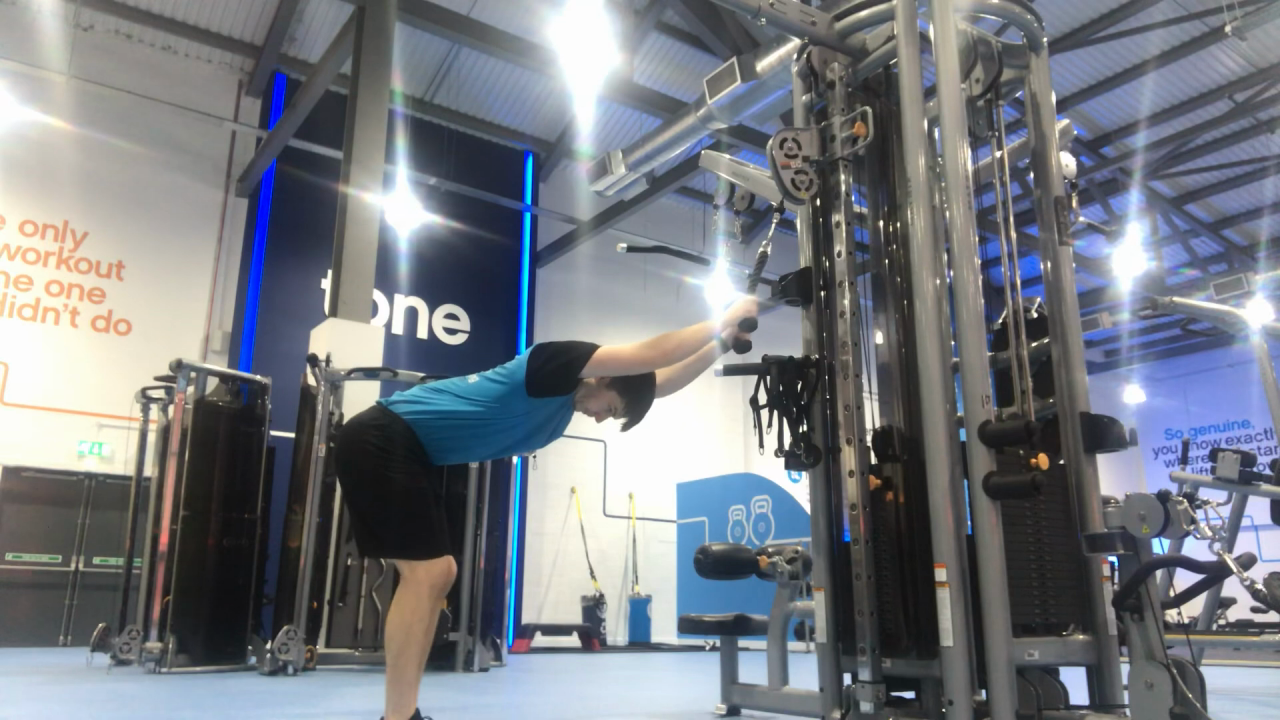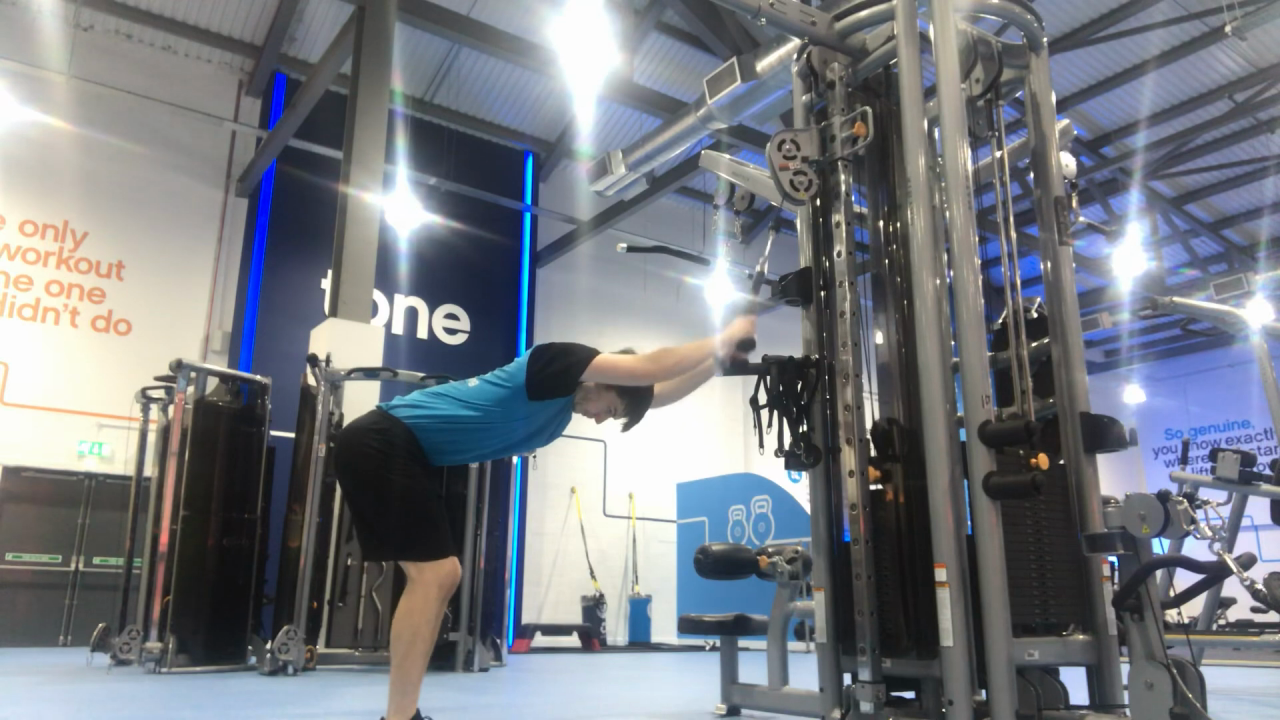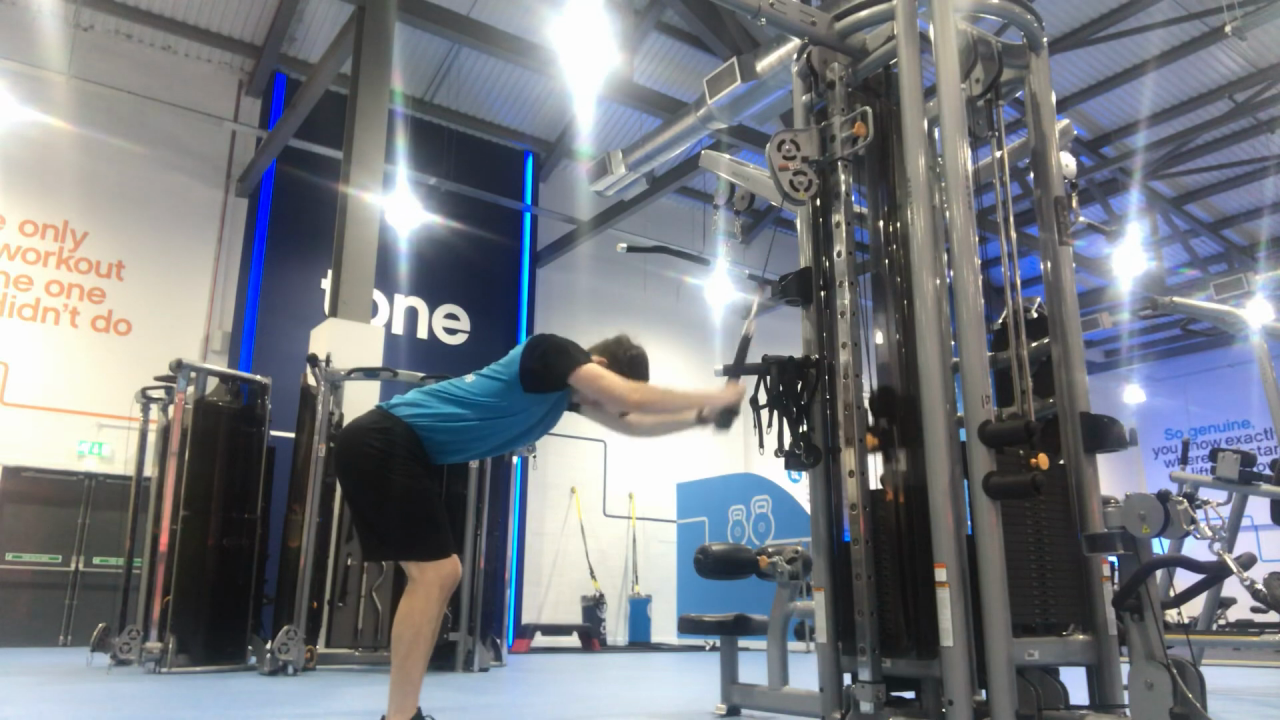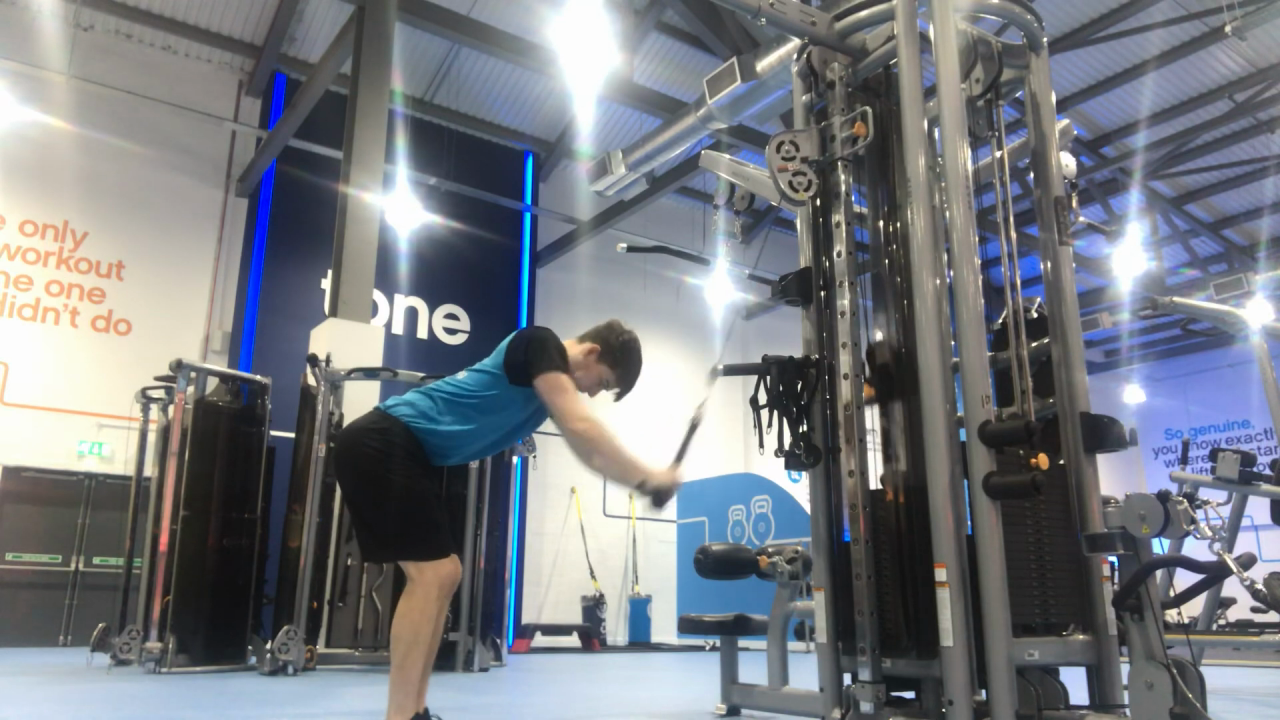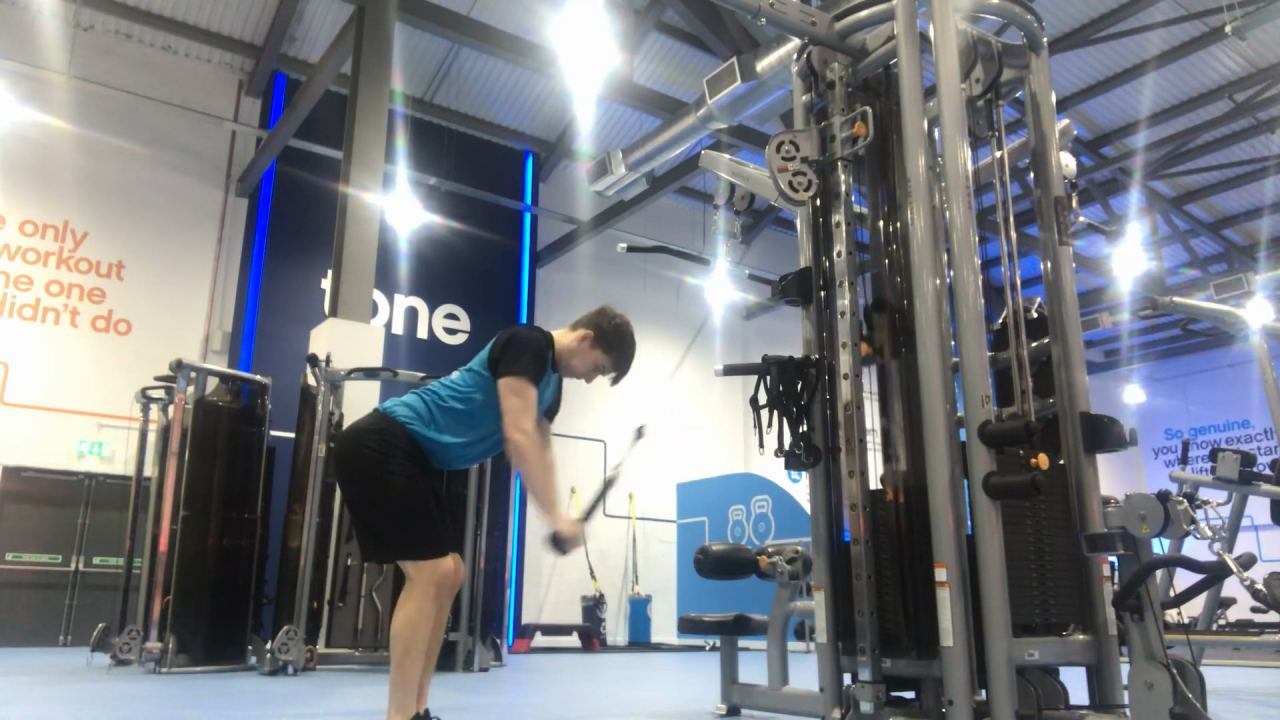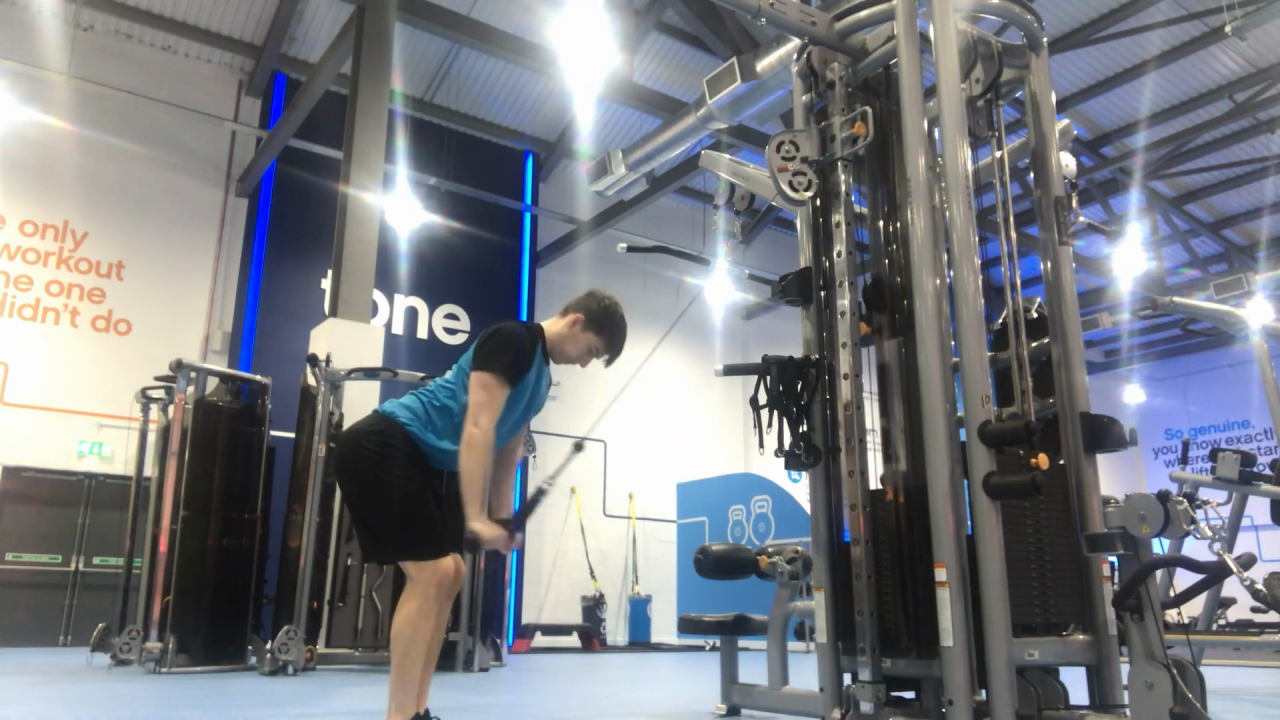
dt=0.2s
person 1, frame 1
left shoulder: (568, 389)
right shoulder: (559, 362)
left elbow: (658, 382)
right elbow: (653, 355)
left wrist: (722, 342)
right wrist: (724, 319)
left hip: (409, 450)
right hip: (382, 441)
left knee: (438, 573)
right knee: (425, 573)
person 1, frame 2
left shoulder: (566, 391)
right shoulder: (557, 363)
left elbow: (657, 392)
right elbow: (651, 368)
left wrist: (720, 357)
right wrist: (722, 339)
left hip: (407, 453)
right hip: (381, 445)
left knee: (443, 575)
right knee: (431, 574)
person 1, frame 3
left shoulder: (566, 385)
right shoulder: (552, 353)
left elbow: (633, 422)
right elbow: (631, 396)
left wrist: (699, 414)
right wrist: (710, 399)
left hip: (406, 451)
right hip: (383, 444)
left knee: (443, 573)
right knee: (432, 574)
person 1, frame 4
left shoulder: (555, 383)
right shoulder: (539, 345)
left elbow: (588, 448)
right elbow: (579, 425)
left wrist: (638, 482)
right wrist: (645, 474)
left hip: (412, 456)
right hip: (382, 445)
left knee: (444, 573)
right knee: (431, 573)
person 1, frame 5
left shoulder: (549, 382)
right shoulder: (525, 344)
left elbow: (540, 452)
right elbow: (518, 436)
left wrist: (557, 518)
right wrist: (555, 516)
left hip: (414, 457)
right hip: (380, 447)
left knee: (447, 574)
right knee: (432, 573)
person 1, frame 6
left shoulder: (541, 375)
right shoulder: (512, 340)
left elbow: (508, 447)
right elbow: (477, 429)
left wrist: (500, 516)
right wrist: (476, 517)
left hip: (416, 459)
right hip: (381, 448)
left knee: (448, 574)
right knee: (432, 573)
